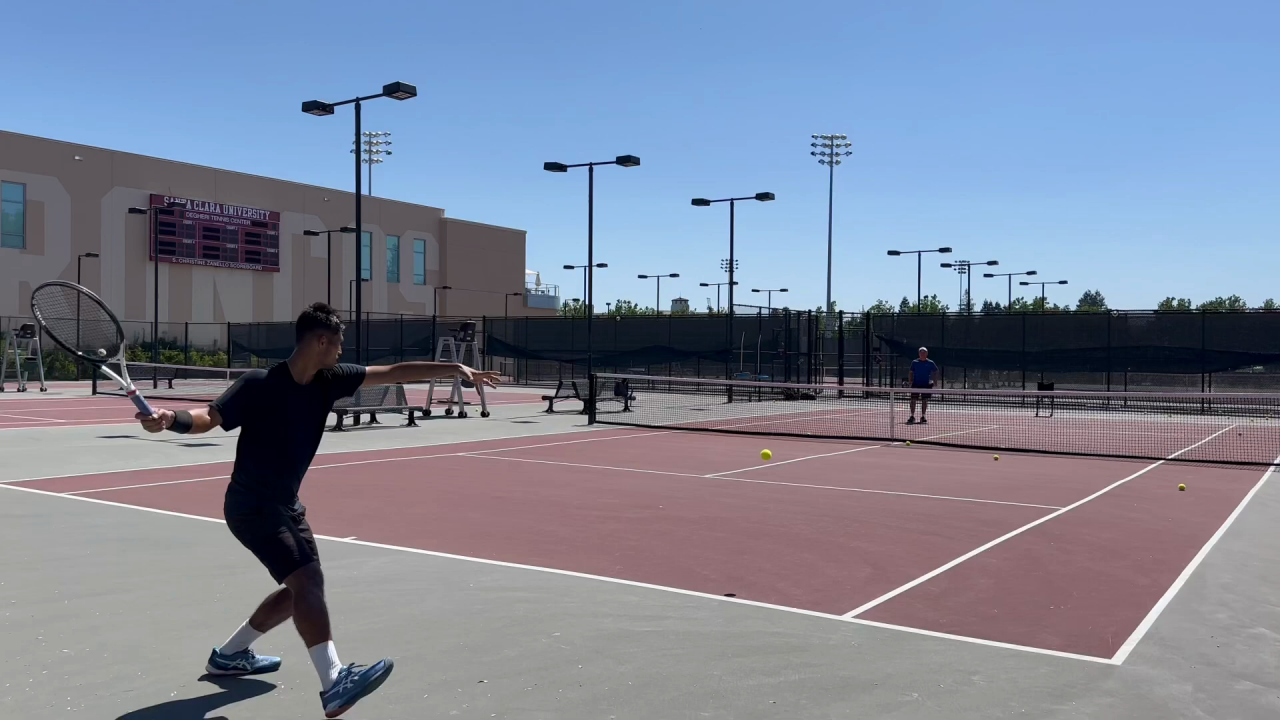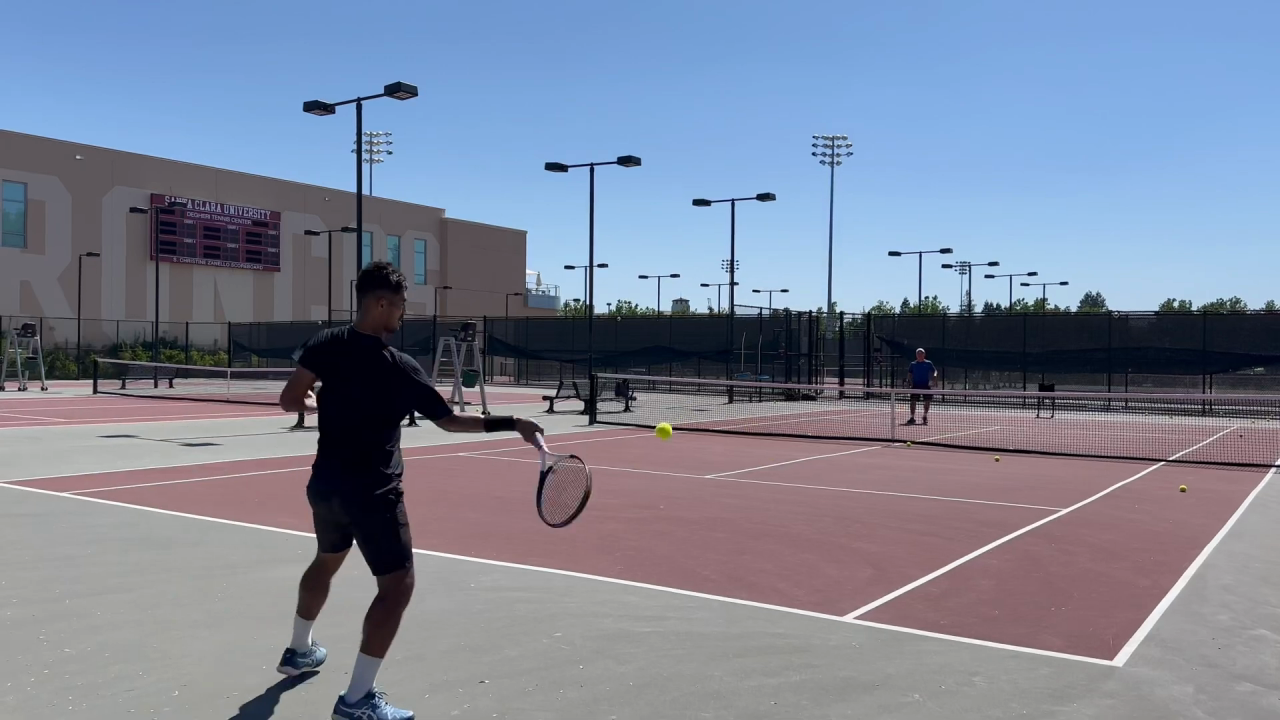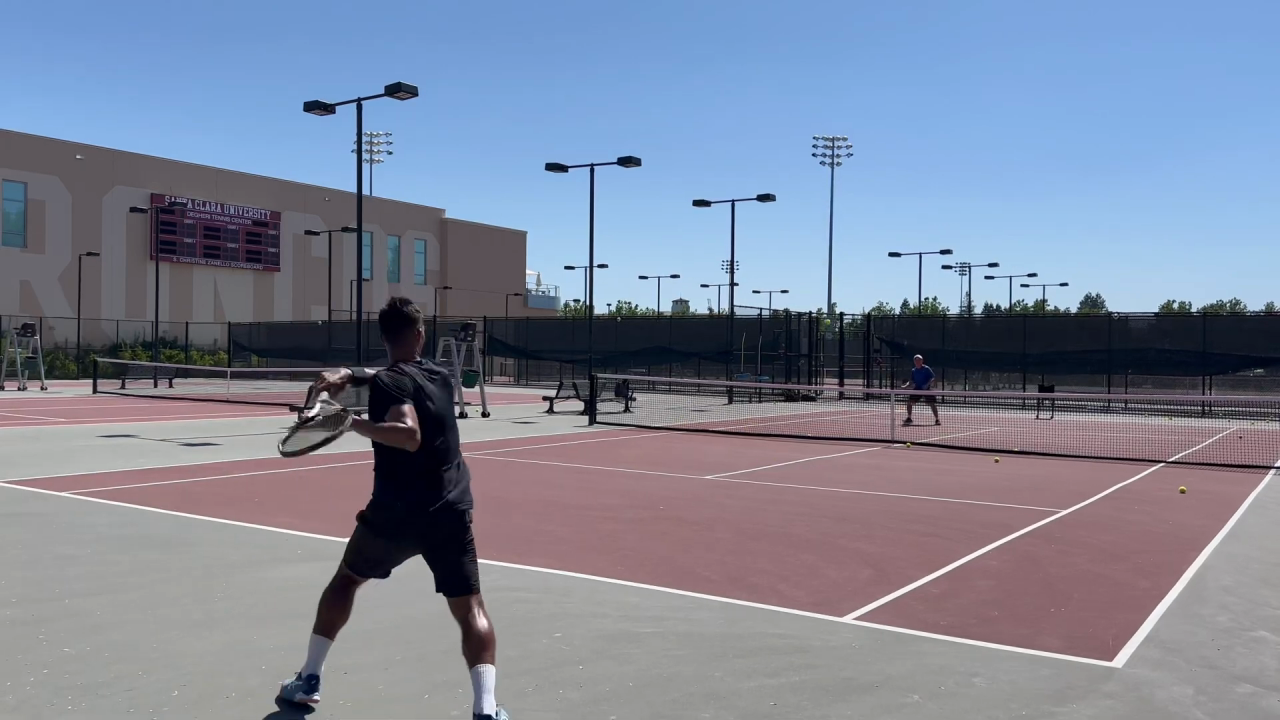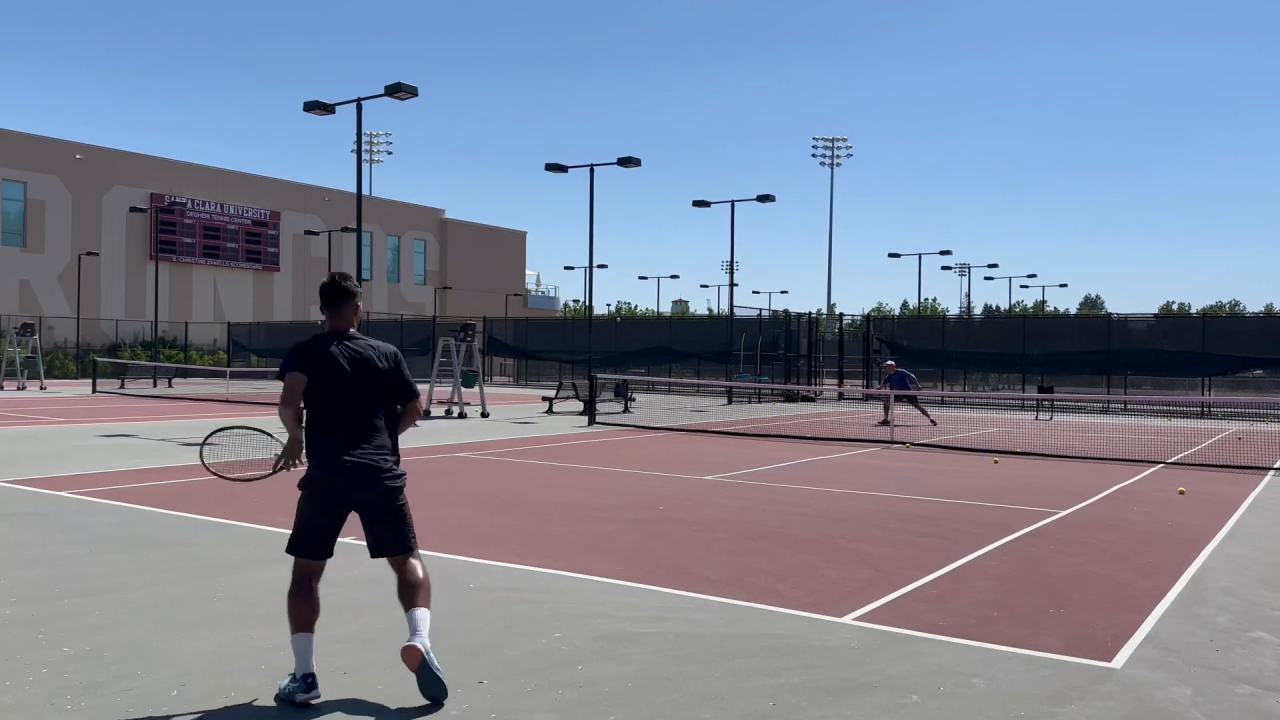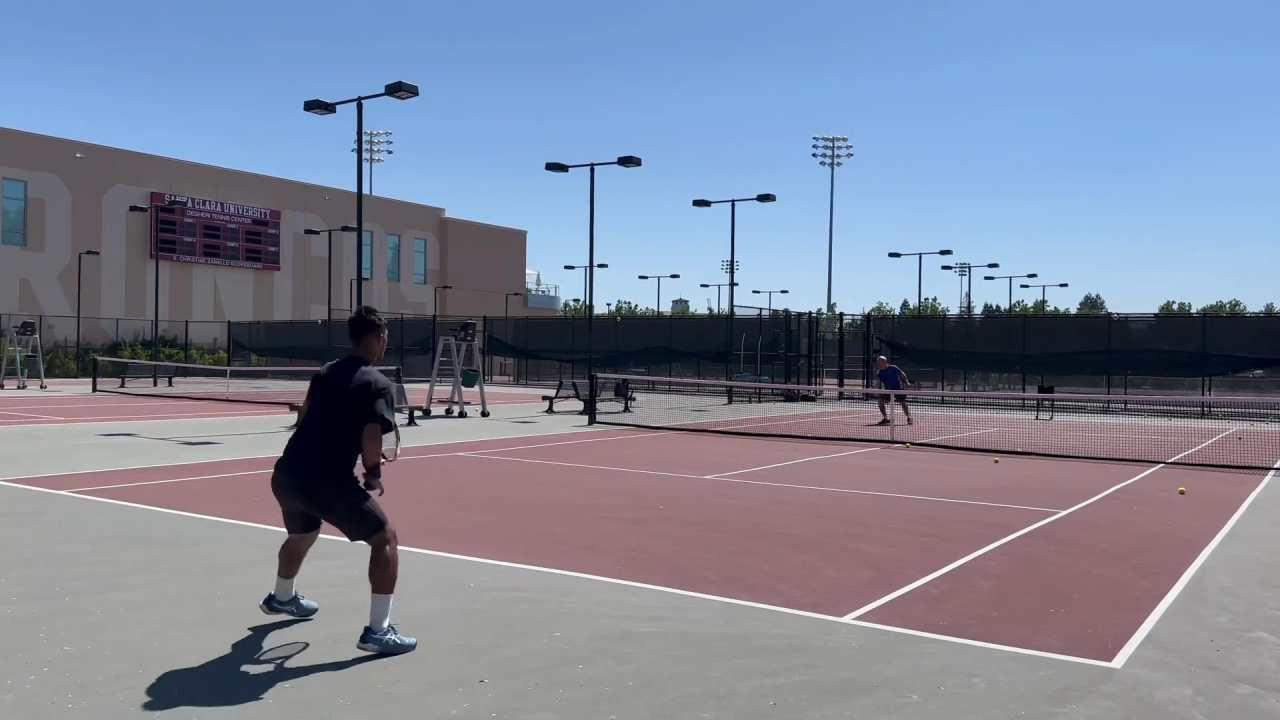
dt=0.4s
person 1, frame 1
left shoulder: (330, 379)
right shoulder: (258, 384)
left elbow: (392, 372)
right elbow: (207, 417)
left wrist: (455, 369)
right wrist: (169, 418)
left hip: (283, 505)
right hip: (252, 507)
left knee: (298, 589)
right knee: (307, 577)
left ankle: (229, 653)
right ankle: (336, 684)
person 1, frame 2
left shoulder: (325, 345)
right shoulder: (400, 369)
left elbow: (288, 399)
right elbow: (450, 421)
left wrist: (308, 403)
right wrist: (514, 423)
left hip: (325, 485)
right hip: (371, 491)
left knee: (327, 562)
right knee: (397, 585)
left ankle: (298, 650)
person 1, frame 3
left shoulder: (389, 382)
right shoulder: (441, 375)
left elbow: (408, 436)
left wrist: (356, 424)
right wrist: (349, 375)
left hip: (393, 516)
right hip: (450, 517)
left knee: (346, 581)
right knee: (470, 608)
left ankle: (308, 679)
person 1, frame 4
left shoulder: (307, 351)
right shoulder: (386, 353)
left elbow: (290, 403)
right elbow: (413, 411)
left wrist: (295, 442)
left hip: (326, 477)
right hip: (381, 476)
left knee: (306, 573)
right knee: (408, 566)
left ankle: (305, 676)
right ankle: (418, 644)
person 1, frame 5
left shoulder: (329, 373)
right shoulder: (376, 385)
right elbow: (372, 442)
right wrist: (374, 477)
left hip: (286, 475)
right hip: (323, 479)
left knee: (303, 534)
right knee: (384, 539)
left ankle: (280, 597)
right ankle: (379, 630)
